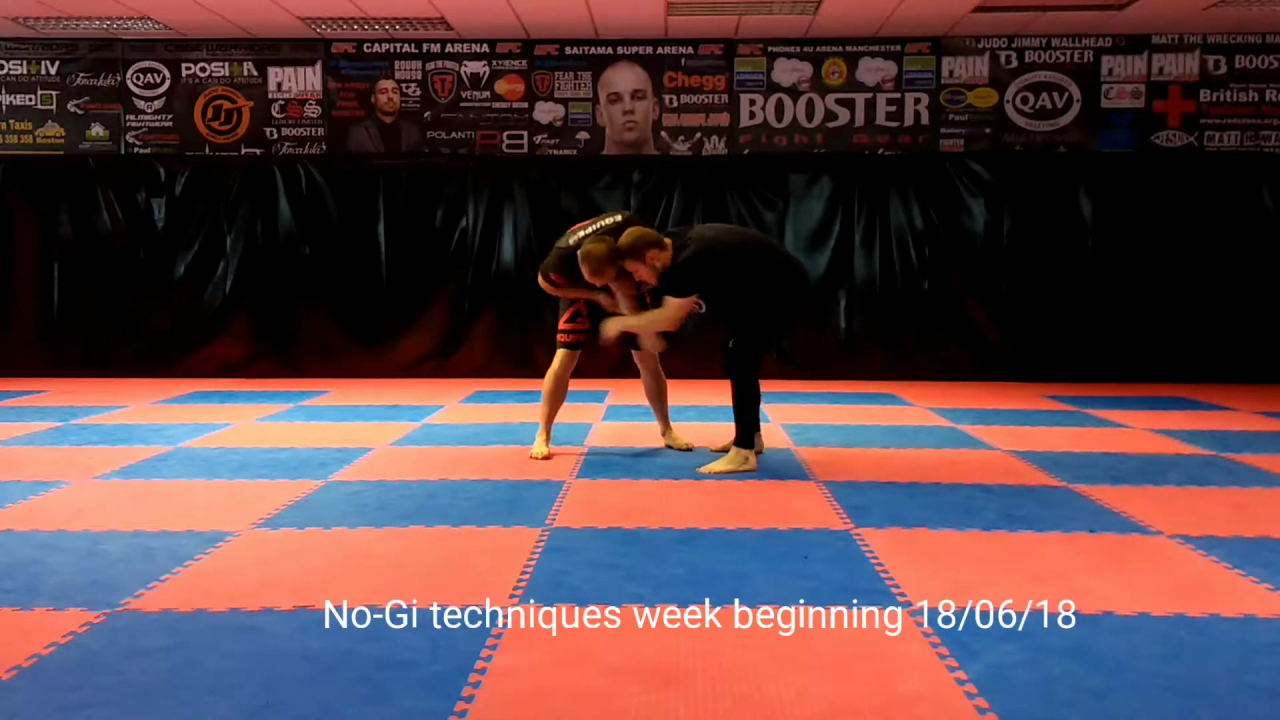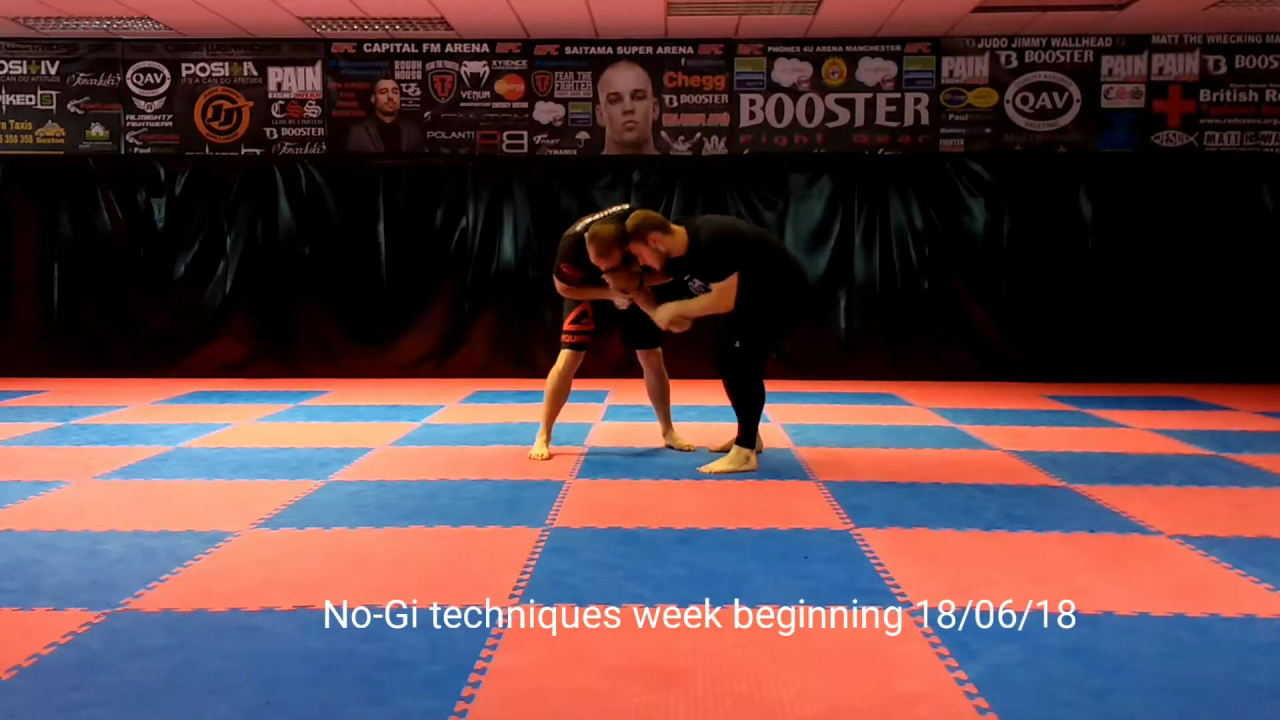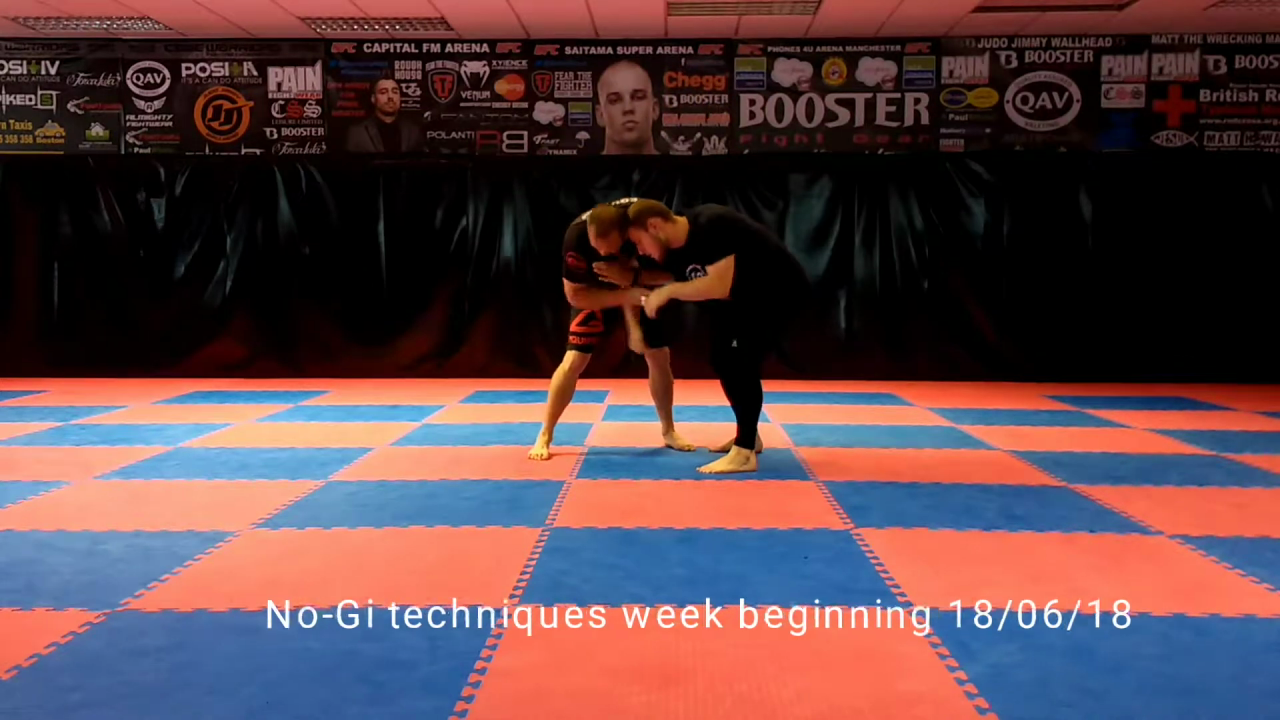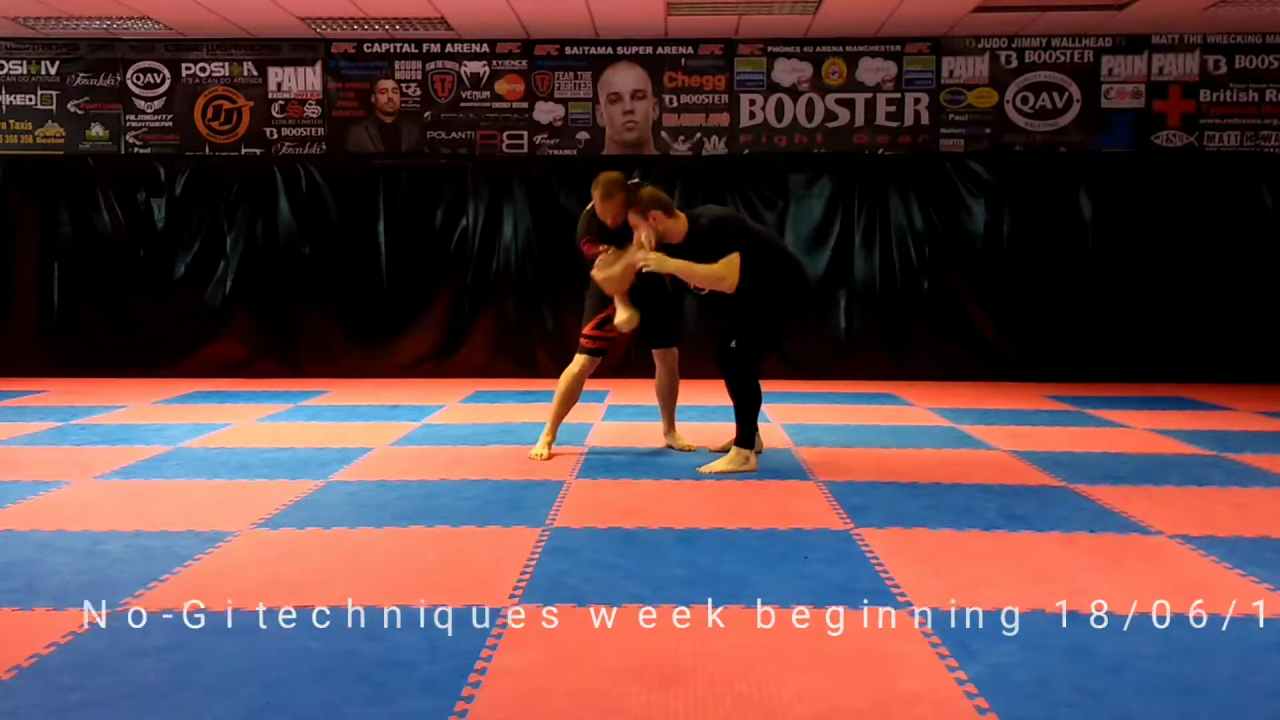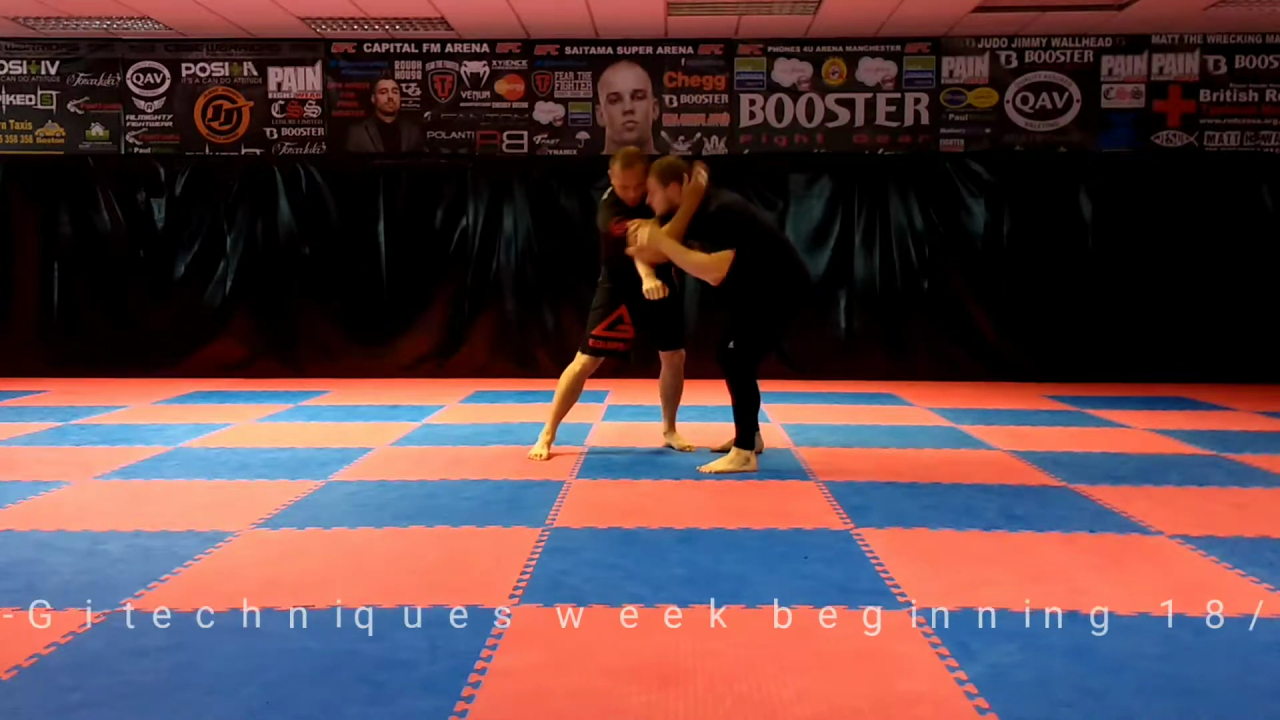
dt=0.2s
person 1, frame 1
left shoulder: (692, 259)
right shoulder: (675, 248)
left elbow: (668, 321)
left wrist: (620, 323)
left hip: (784, 288)
right hip: (760, 290)
left knee: (741, 360)
right knee: (736, 359)
left ankle: (744, 453)
right ankle: (751, 436)
person 1, frame 2
left shoulder: (711, 241)
right shoulder: (676, 252)
left elbow: (724, 301)
left wrist: (673, 307)
left hip: (783, 290)
right hip: (752, 293)
left knee: (746, 362)
right knee: (725, 358)
left ankle: (745, 453)
right ankle: (749, 436)
person 1, frame 3
left shoulder: (713, 227)
right shoulder: (677, 249)
left elbow: (719, 285)
left wrist: (667, 290)
left hip: (780, 290)
right hip: (753, 296)
left knee: (742, 362)
right knee: (722, 357)
left ankle: (745, 451)
right ankle: (746, 436)
person 1, frame 4
left shoulder: (711, 225)
right shoulder: (675, 239)
left elbow: (728, 278)
left wrist: (669, 264)
left hip: (781, 290)
right hip: (751, 294)
left knee: (740, 362)
right knee: (727, 357)
left ankle: (743, 454)
right ankle: (748, 436)
person 1, frame 5
left shoulder: (721, 211)
right shoulder: (695, 212)
left elbow: (714, 273)
left wrist: (664, 242)
right wrist: (647, 240)
left hip: (780, 289)
right hip: (754, 289)
left knee: (740, 362)
right knee: (730, 358)
left ankle: (743, 454)
right ankle: (748, 433)
person 2, frame 1
right shoulder: (564, 256)
right elbow: (545, 282)
left wrist: (633, 287)
right wrist: (597, 295)
left hip: (626, 286)
right hip: (578, 290)
left knee: (648, 358)
right knee: (565, 358)
left ankle: (666, 430)
right ankle: (543, 436)
person 2, frame 2
right shoulder: (572, 246)
right elbow: (563, 288)
left wrist: (637, 280)
right wrist: (609, 291)
left hip: (629, 287)
right hip: (586, 291)
left knee: (652, 358)
right knee: (569, 358)
left ankle: (667, 431)
right ankle: (543, 437)
person 2, frame 3
right shoulder: (577, 237)
left elbow: (670, 272)
right elbow: (574, 295)
left wrist: (632, 278)
right wrist: (623, 298)
left hip: (640, 289)
right hip: (597, 293)
left knee: (659, 358)
right knee: (575, 360)
left ankle: (668, 431)
right ankle: (545, 437)
person 2, frame 4
right shoulder: (589, 226)
right elbow: (613, 281)
left hip: (651, 284)
right hip: (610, 290)
left knee: (668, 359)
right knee: (584, 363)
left ankle: (669, 431)
right ankle: (548, 436)
person 2, frame 5
right shoulder: (611, 212)
right wrist: (690, 204)
left hip: (661, 284)
right hip: (619, 289)
left knee: (674, 358)
right knee: (586, 362)
left ankle: (669, 430)
right ankle: (547, 434)
